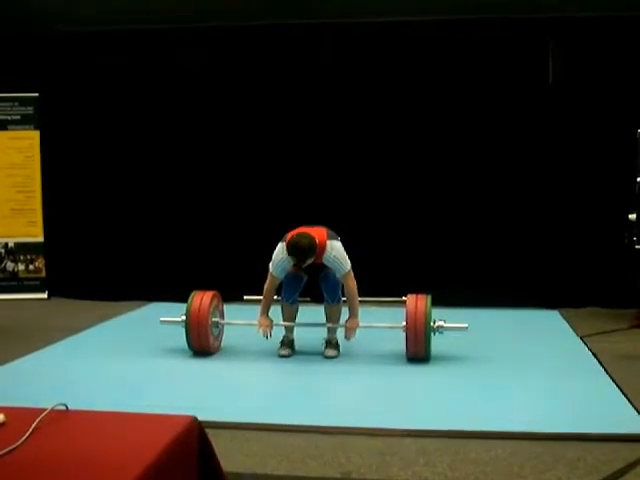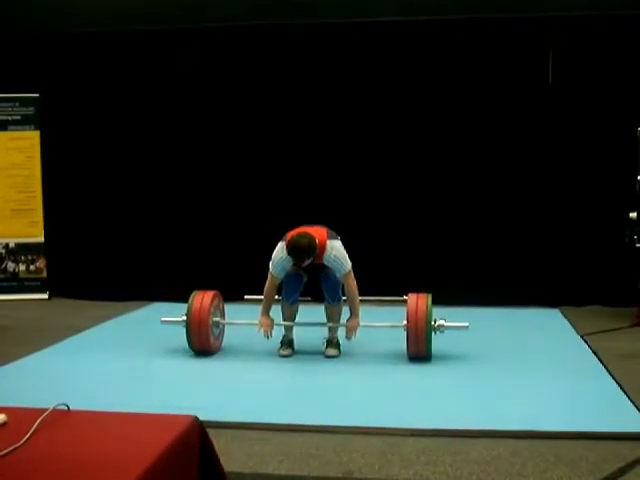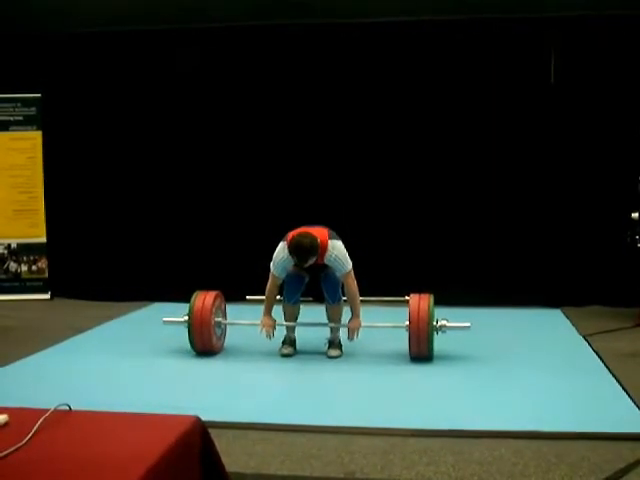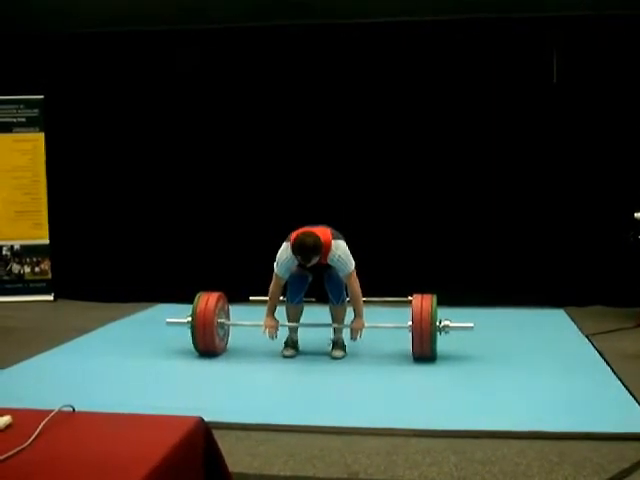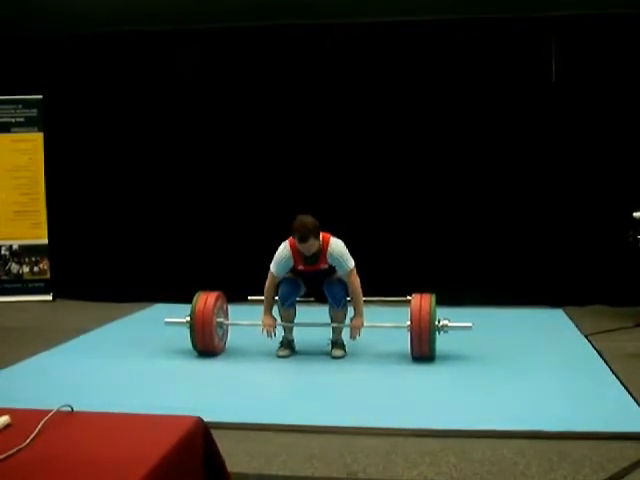
dt=0.5s
person 1, frame 1
left shoulder: (333, 250)
right shoulder: (281, 252)
left elbow: (349, 282)
right elbow: (271, 283)
left wrist: (353, 316)
right wrist: (264, 315)
left hip: (327, 265)
left knee: (332, 290)
right knee: (289, 288)
left ankle: (332, 339)
right ankle: (288, 338)
person 1, frame 2
left shoulder: (334, 249)
right shoulder: (281, 252)
left elbow: (349, 281)
right elbow: (272, 283)
left wrist: (355, 316)
right wrist: (264, 315)
left hip: (327, 264)
left knee: (333, 290)
right knee: (289, 290)
left ankle: (333, 338)
right ankle: (288, 337)
person 1, frame 3
left shoulder: (334, 249)
right shoulder: (283, 252)
left elbow: (349, 281)
right elbow: (273, 284)
left wrist: (356, 317)
right wrist: (267, 315)
left hip: (328, 265)
left knee: (333, 292)
right knee: (290, 291)
left ankle: (334, 338)
right ankle: (289, 337)
person 1, frame 4
left shoulder: (337, 248)
right shoulder: (286, 251)
left elbow: (352, 282)
right elbow: (277, 284)
left wrist: (359, 317)
right wrist: (269, 316)
left hip: (331, 265)
left knee: (337, 291)
right knee: (294, 292)
left ankle: (338, 338)
right ankle: (292, 338)
person 1, frame 5
left shoulder: (335, 247)
right shoulder: (285, 250)
left elbow: (352, 279)
right elbow: (271, 281)
left wrist: (358, 315)
right wrist: (267, 314)
left hip: (329, 276)
right hip: (299, 277)
left knee: (339, 295)
right knee: (284, 293)
left ankle: (337, 339)
right ankle: (288, 338)
